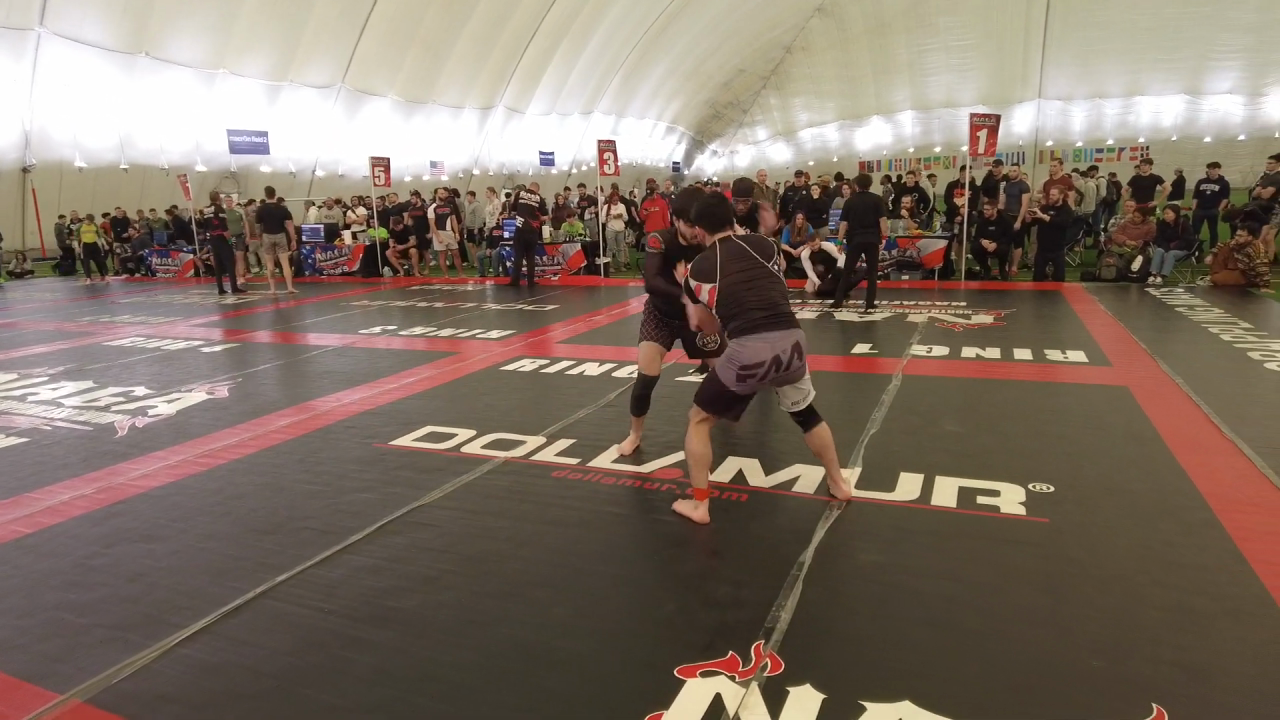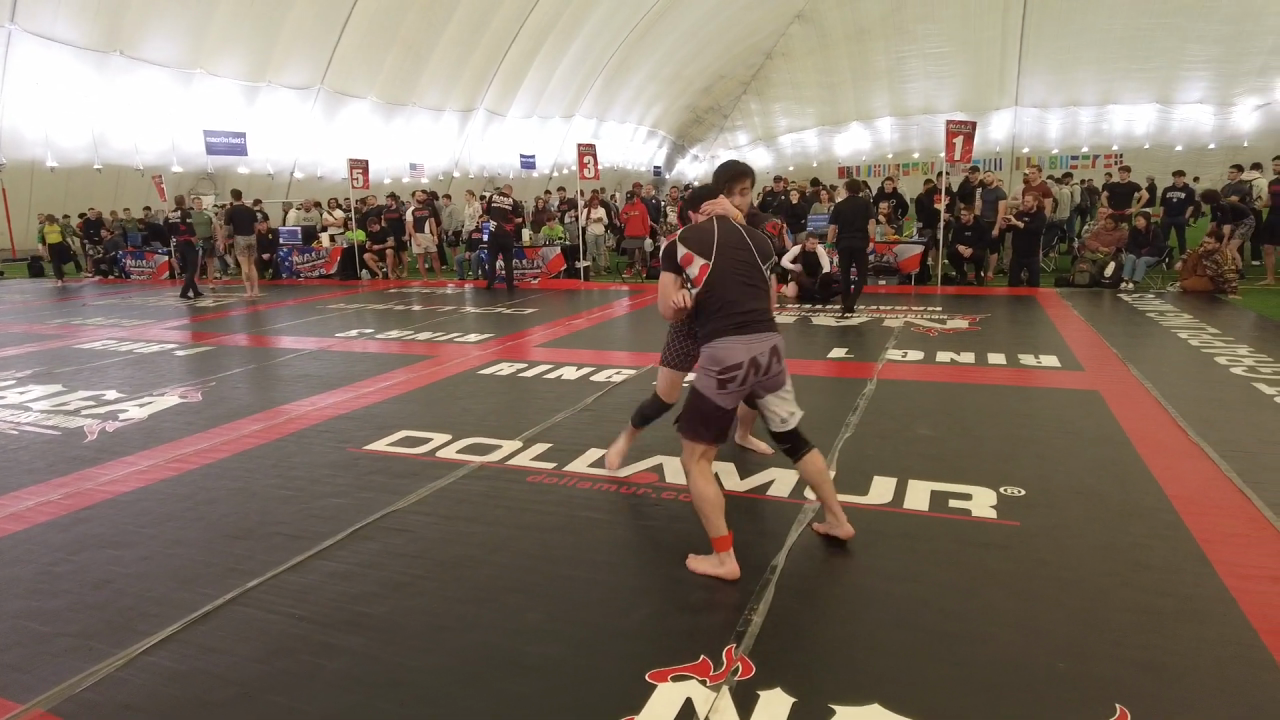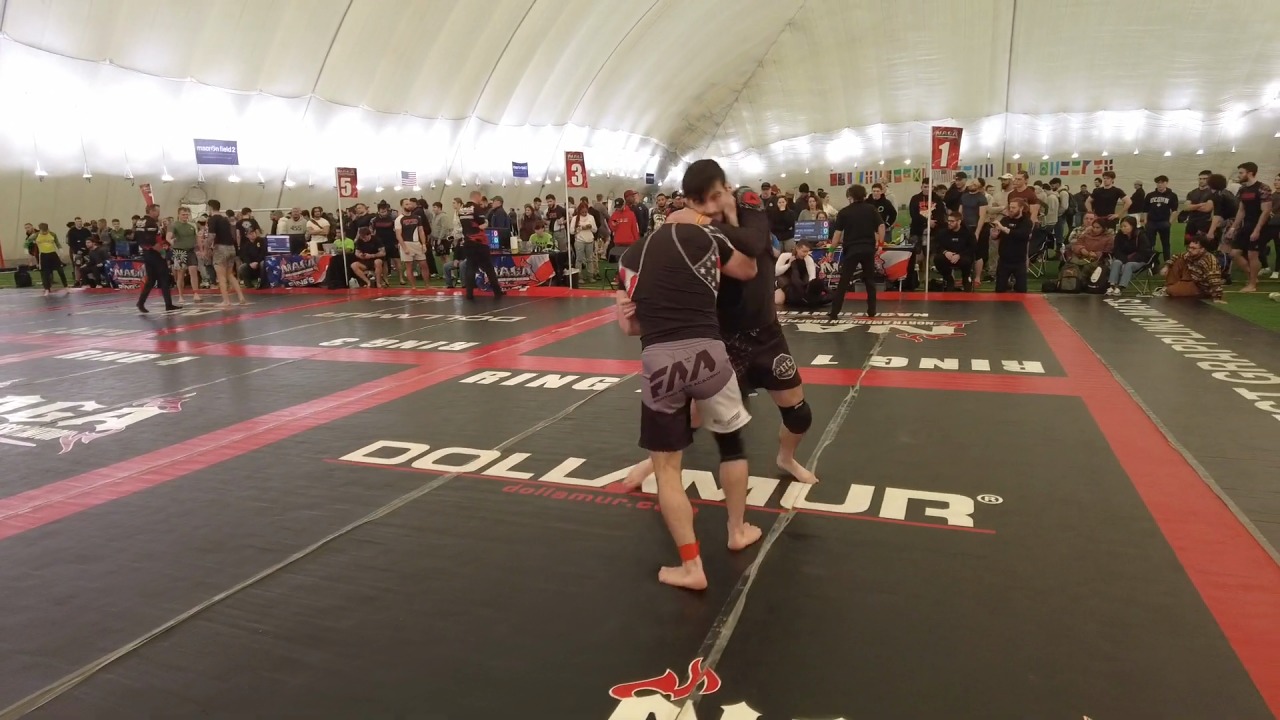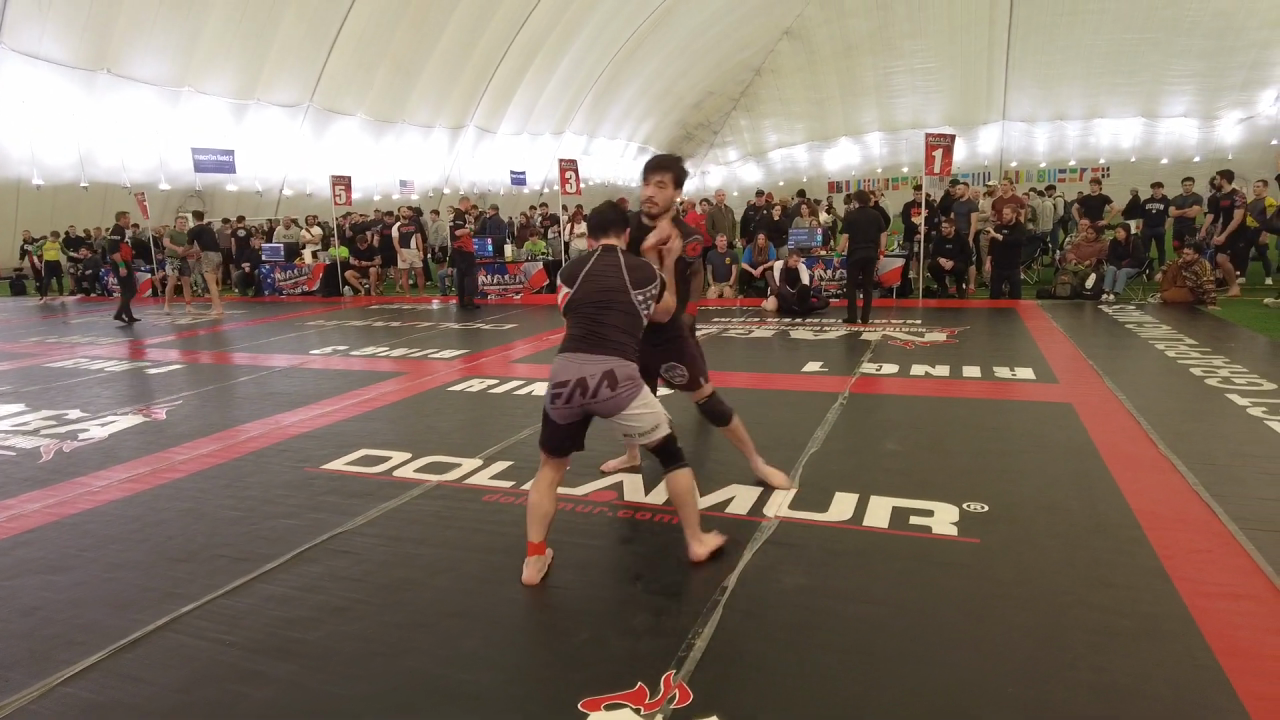
dt=0.5s
person 1, frame 1
left shoulder: (697, 269)
right shoulder: (764, 245)
left elbow: (707, 327)
left wrist: (690, 303)
left hip: (747, 350)
right hip: (790, 340)
left knee: (699, 419)
right knee: (806, 414)
left ankle: (699, 504)
right ankle: (838, 483)
person 1, frame 2
left shoulder: (682, 242)
right shoulder: (758, 240)
left elbow: (671, 311)
left hip: (723, 354)
right hip: (768, 346)
left knee: (695, 455)
right knee: (793, 439)
left ankle: (723, 557)
right ankle: (837, 520)
person 1, frame 3
left shoulder: (631, 257)
right shoulder: (704, 236)
left elbow: (629, 326)
right elbow: (748, 271)
right wrist: (732, 215)
left hip: (659, 361)
right hip: (707, 352)
left knee: (666, 467)
right knee: (731, 443)
left ankle: (691, 566)
right ankle: (737, 530)
person 1, frame 4
left shoulder: (570, 269)
right shoulder: (647, 270)
right elbow: (667, 311)
right wrist: (671, 262)
left hip: (566, 371)
right hip: (618, 374)
left knee: (550, 466)
right knee: (670, 452)
left ankle: (535, 560)
right ankle: (696, 541)
person 2, frame 1
right shoulder: (659, 240)
right elbow: (651, 282)
right wrist: (684, 295)
right hip: (660, 314)
right knee: (646, 378)
right ankle: (635, 434)
person 2, frame 2
left shoulder: (762, 224)
right shoulder: (699, 228)
left elbow: (767, 252)
left wrist: (736, 217)
left hip: (732, 320)
right hip: (691, 320)
left knee: (752, 385)
right knee: (665, 397)
left ankle: (740, 434)
right ankle: (627, 438)
person 2, frame 3
left shoulder: (747, 204)
right shoulder: (688, 237)
left elbow: (754, 245)
left wrist: (708, 226)
left hip: (765, 334)
right hip: (720, 337)
left knee: (798, 410)
right knee: (691, 416)
left ankle: (786, 458)
right ankle: (658, 460)
person 2, frame 4
left shoulder: (687, 237)
right shoulder: (633, 222)
left elbow: (678, 294)
left hip: (666, 332)
left knee: (708, 401)
left ankle: (757, 463)
right ankle: (633, 455)
